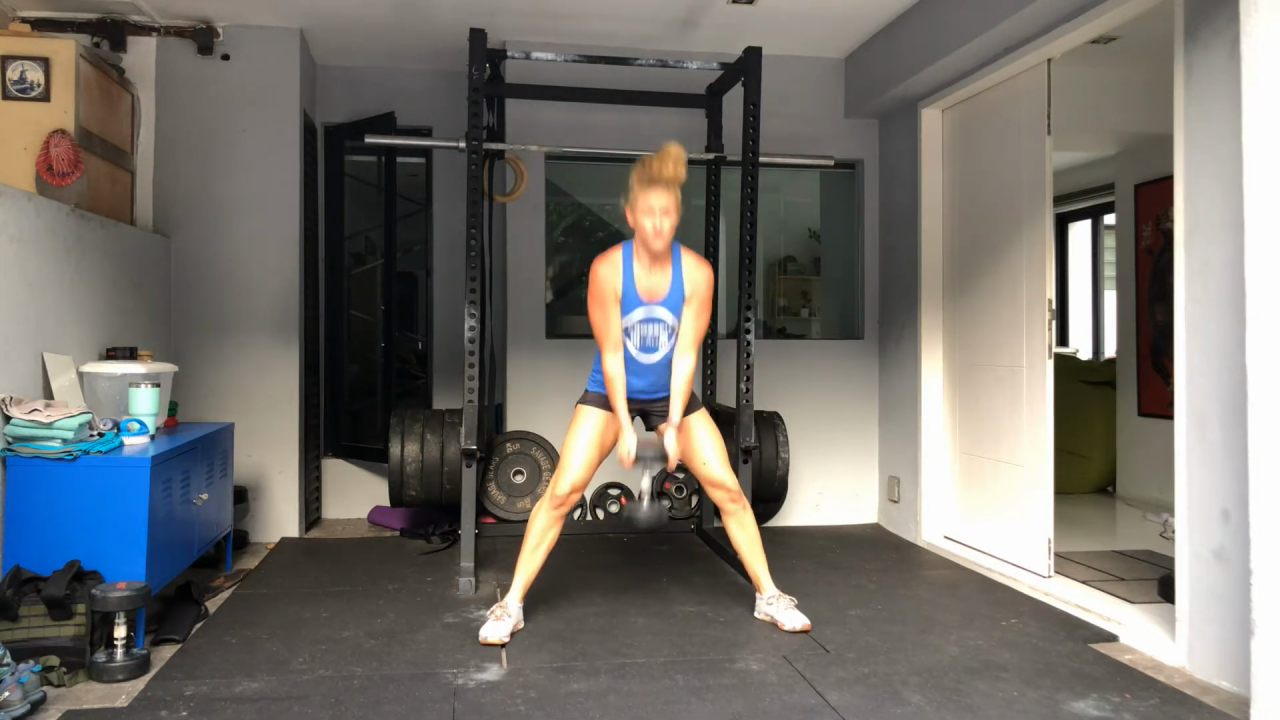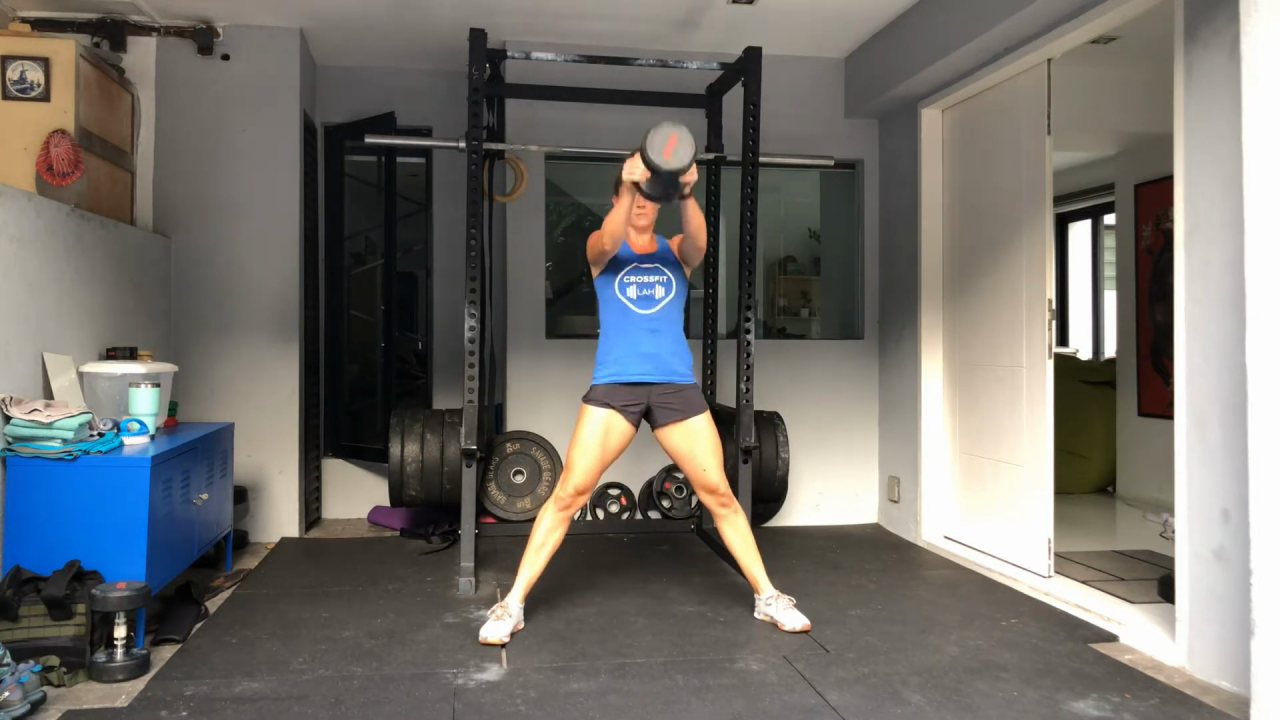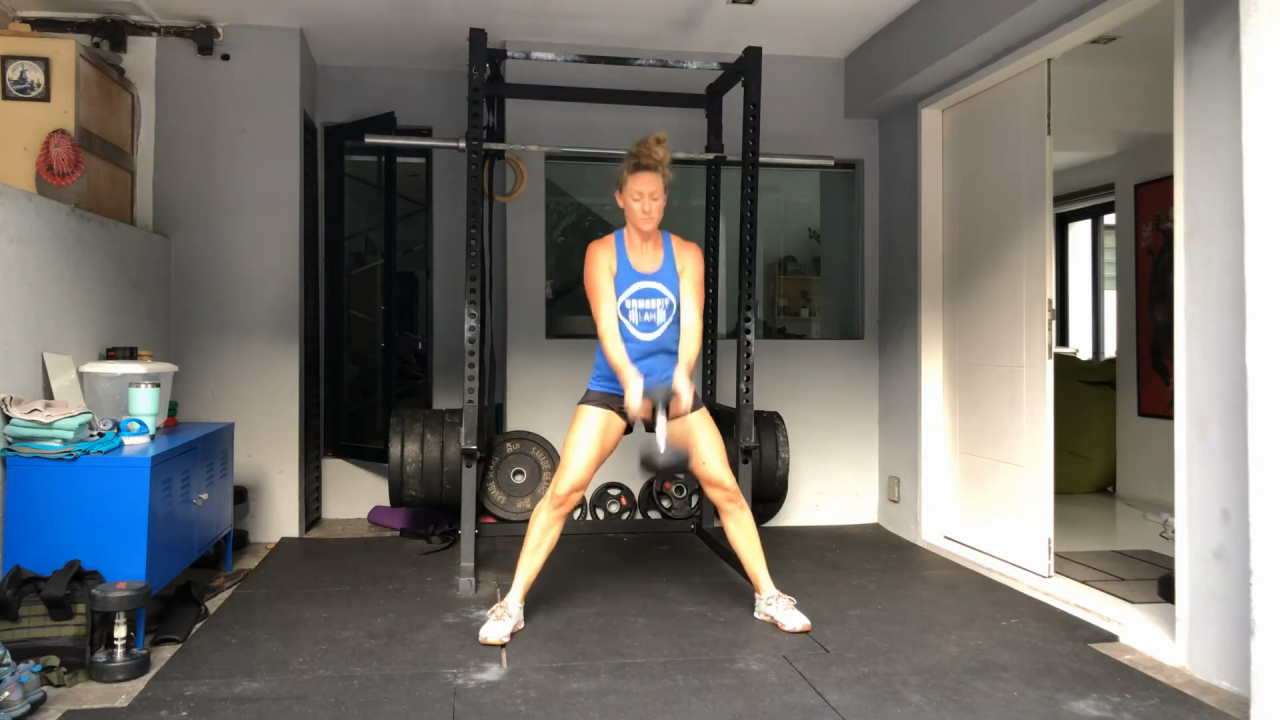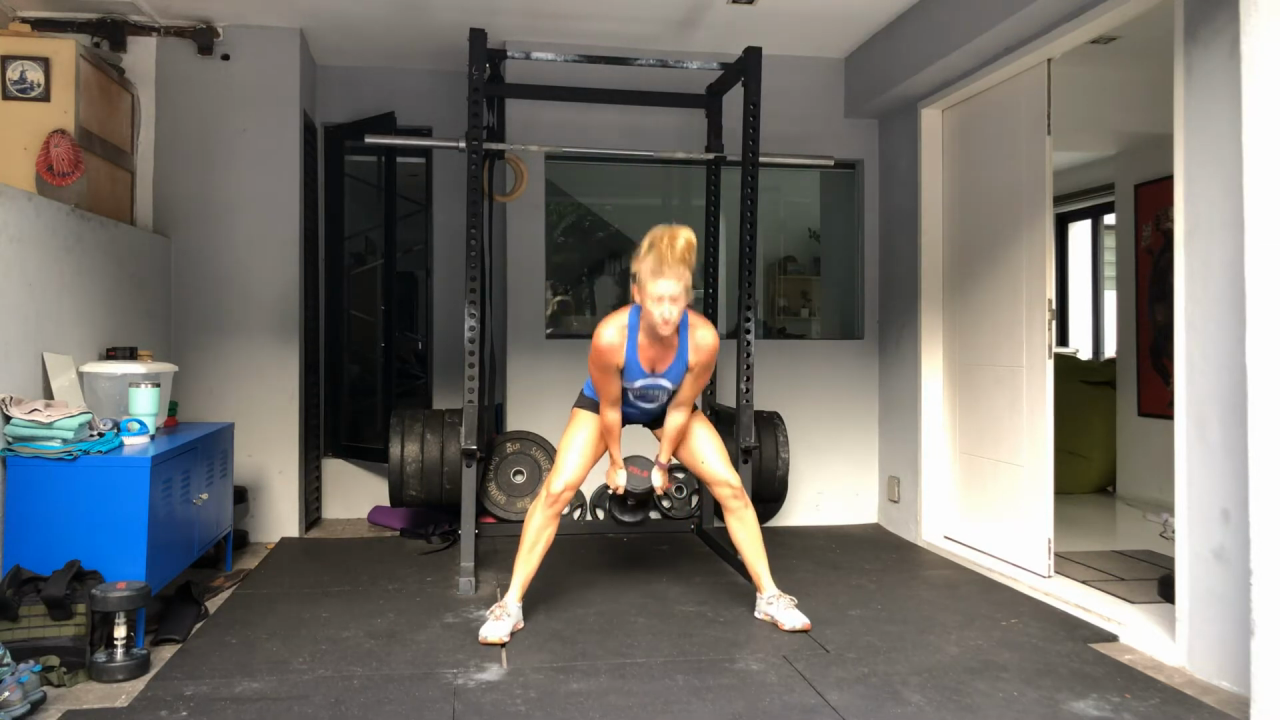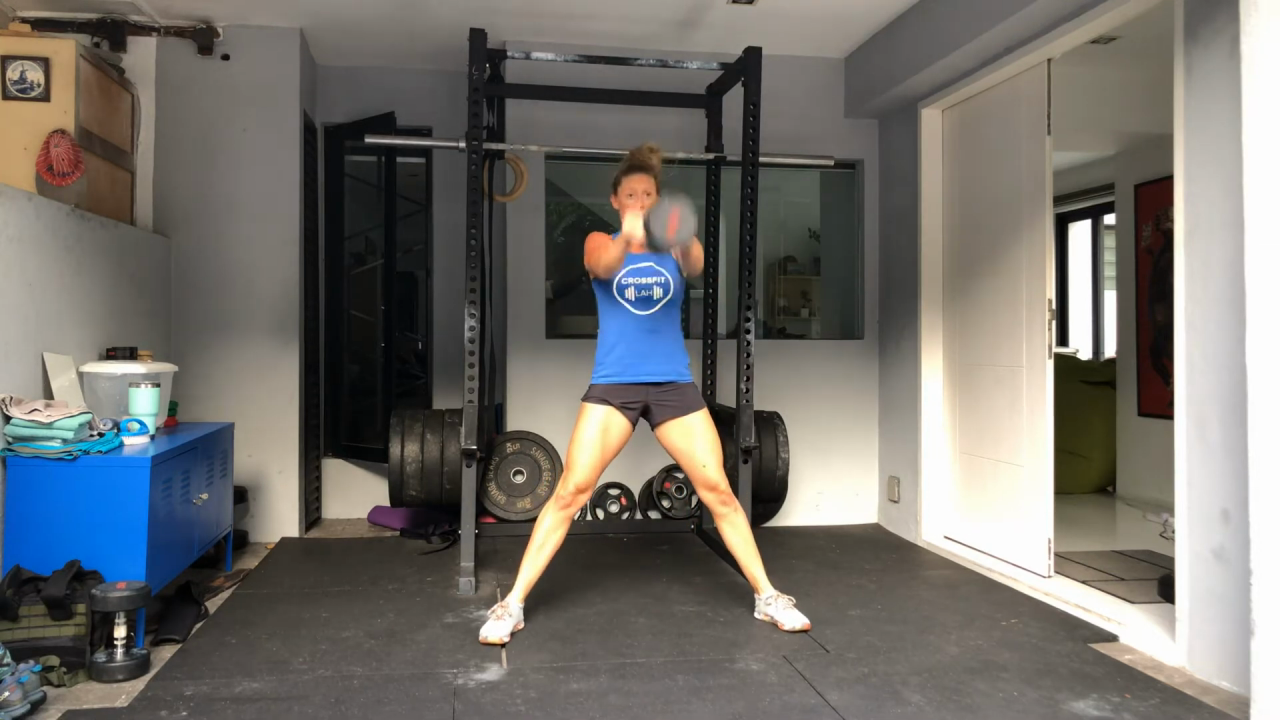
dt=0.5s
person 1, frame 1
left shoulder: (697, 271)
right shoulder: (607, 268)
left elbow: (687, 353)
right elbow: (610, 354)
left wrist: (674, 425)
right wrist: (623, 426)
left hip: (672, 393)
right hip: (609, 392)
left knee: (727, 488)
right knee: (562, 492)
left ankle: (769, 596)
right ankle: (511, 603)
person 1, frame 2
left shoulder: (674, 250)
right shoulder: (601, 248)
left elbow: (698, 243)
right elbow: (609, 241)
left wrist: (687, 195)
right wrist: (628, 190)
left hip: (675, 385)
right hip: (615, 385)
left knee: (719, 495)
right knee: (568, 495)
left ankle: (768, 596)
right ankle: (512, 604)
person 1, frame 3
left shoulder: (686, 254)
right shoulder: (602, 252)
left elbow: (692, 324)
right elbow: (606, 328)
left wrist: (683, 377)
right wrist: (629, 381)
left hip: (671, 386)
right hip: (610, 387)
left knee: (726, 489)
right knee: (563, 491)
left ankle: (768, 595)
right ankle: (512, 603)
person 1, frame 4
left shoulder: (703, 338)
right shoulder: (611, 336)
left elbow: (681, 406)
right elbow: (609, 407)
left wrist: (663, 460)
right wrist: (616, 462)
left hip: (667, 413)
right hip: (605, 408)
left knee: (731, 489)
right knee: (556, 492)
left ankle: (770, 600)
right ankle: (510, 607)
person 1, frame 5
left shoulder: (672, 248)
right shoulder: (600, 241)
left elbow: (696, 264)
right elbow: (602, 266)
left wrist: (685, 241)
right wrist: (627, 236)
left hip: (674, 385)
right hip: (614, 385)
left knee: (718, 491)
right knee: (570, 492)
left ankle: (767, 596)
right ankle: (512, 603)
